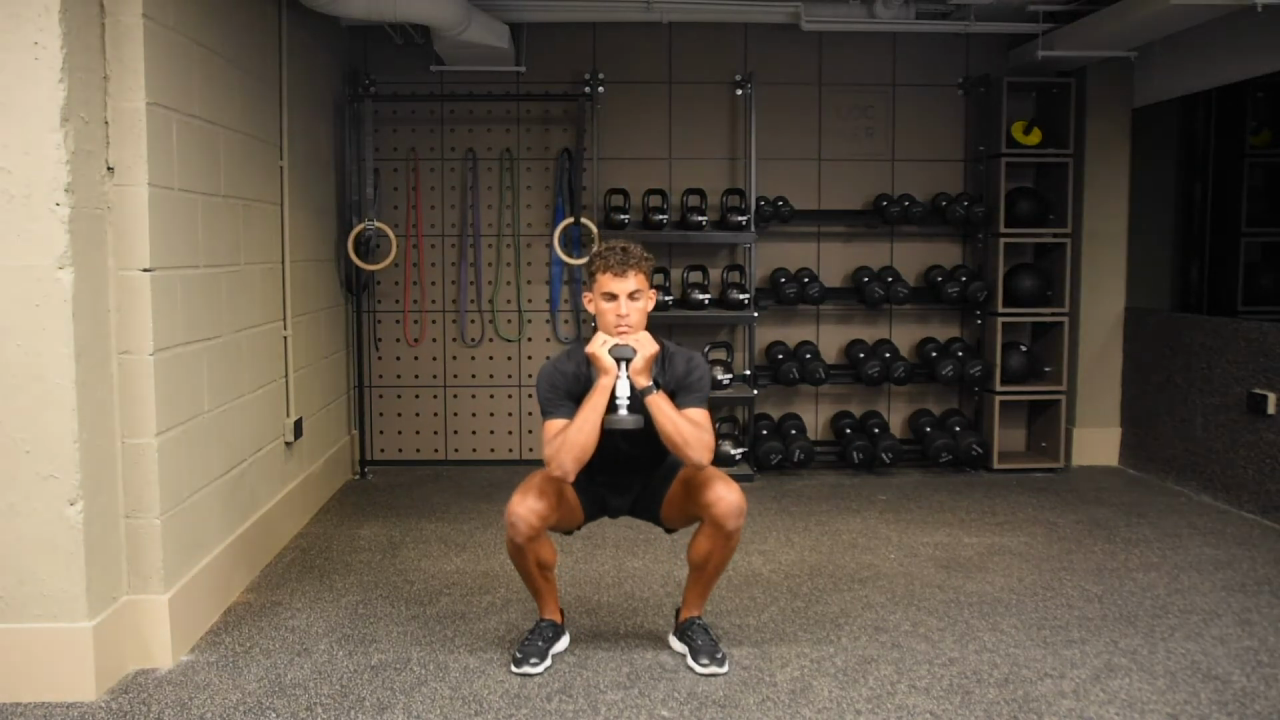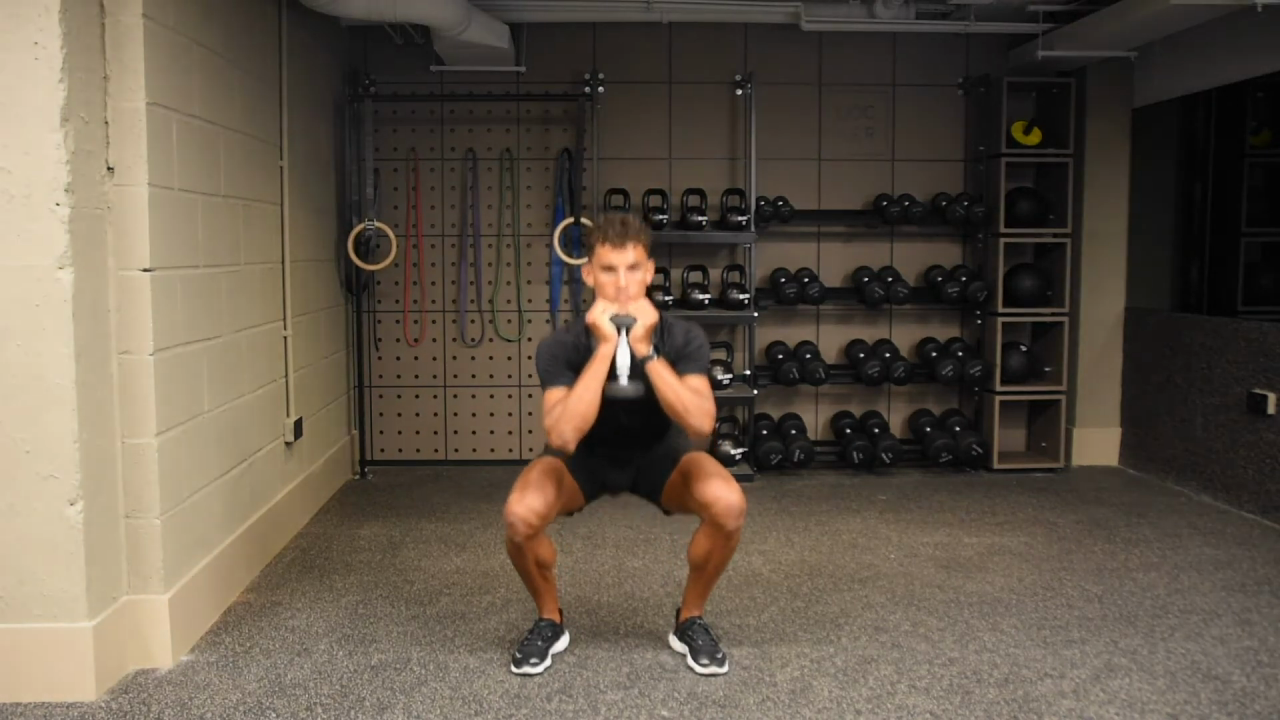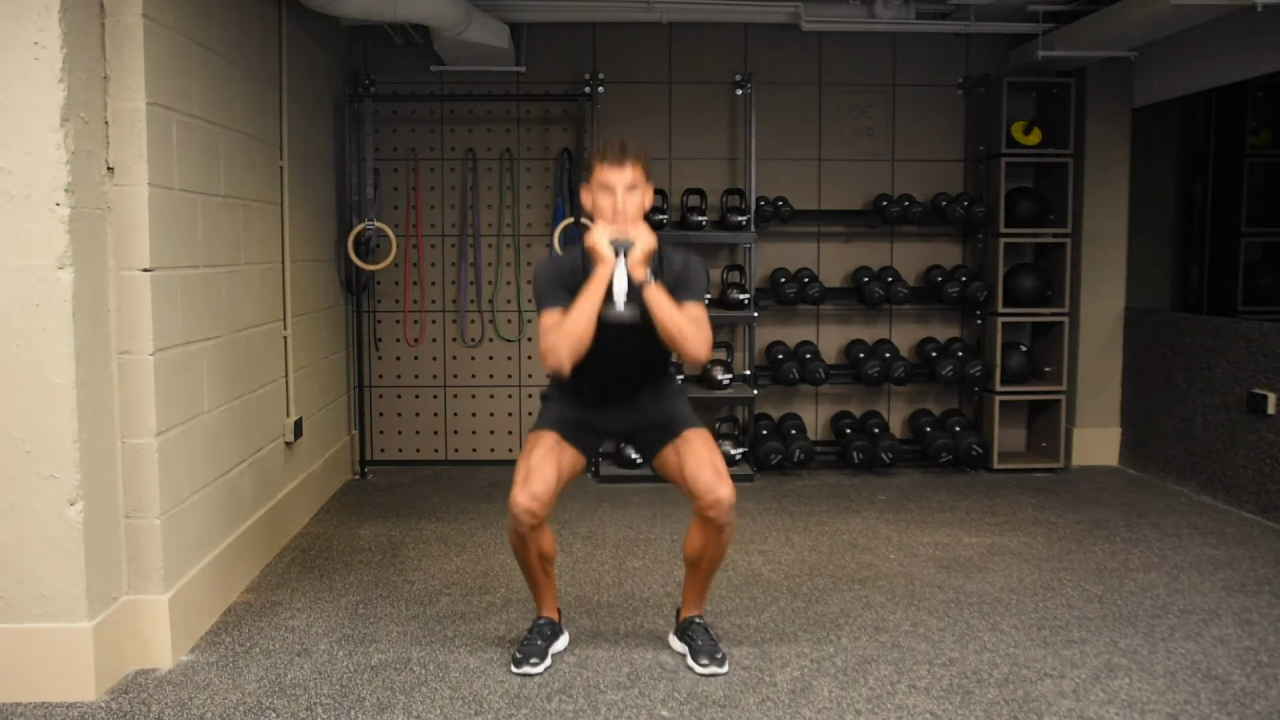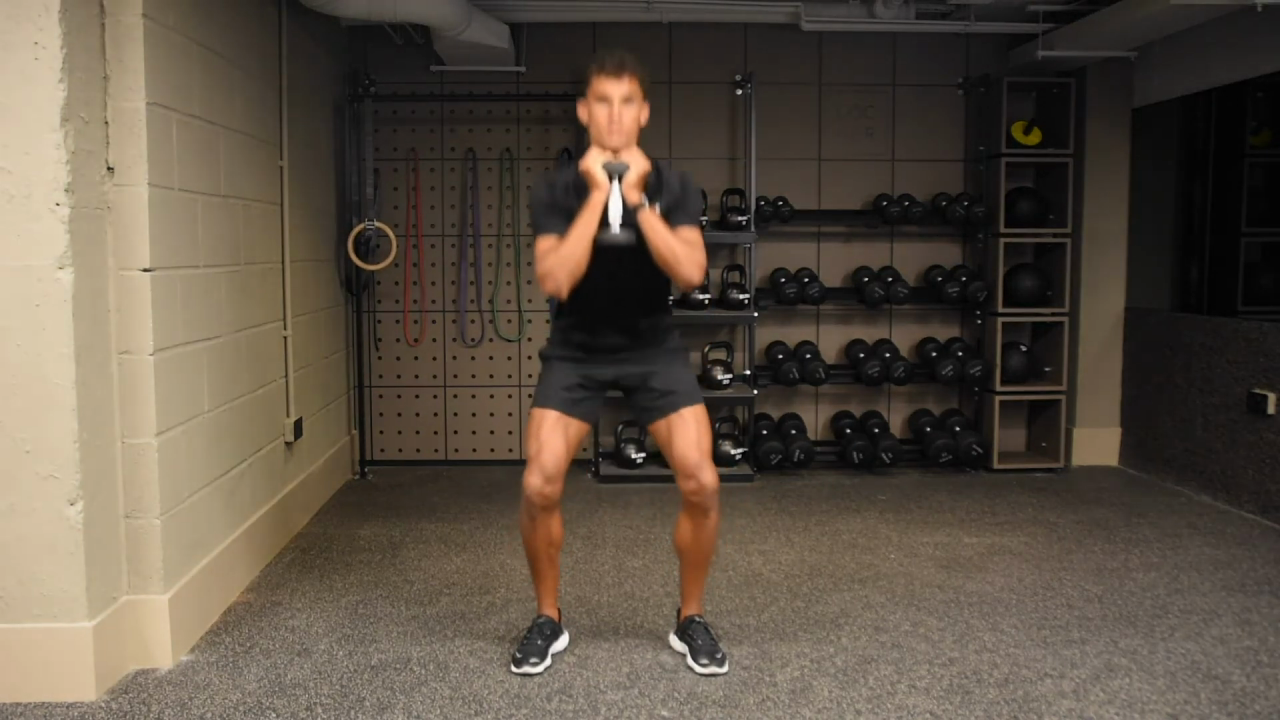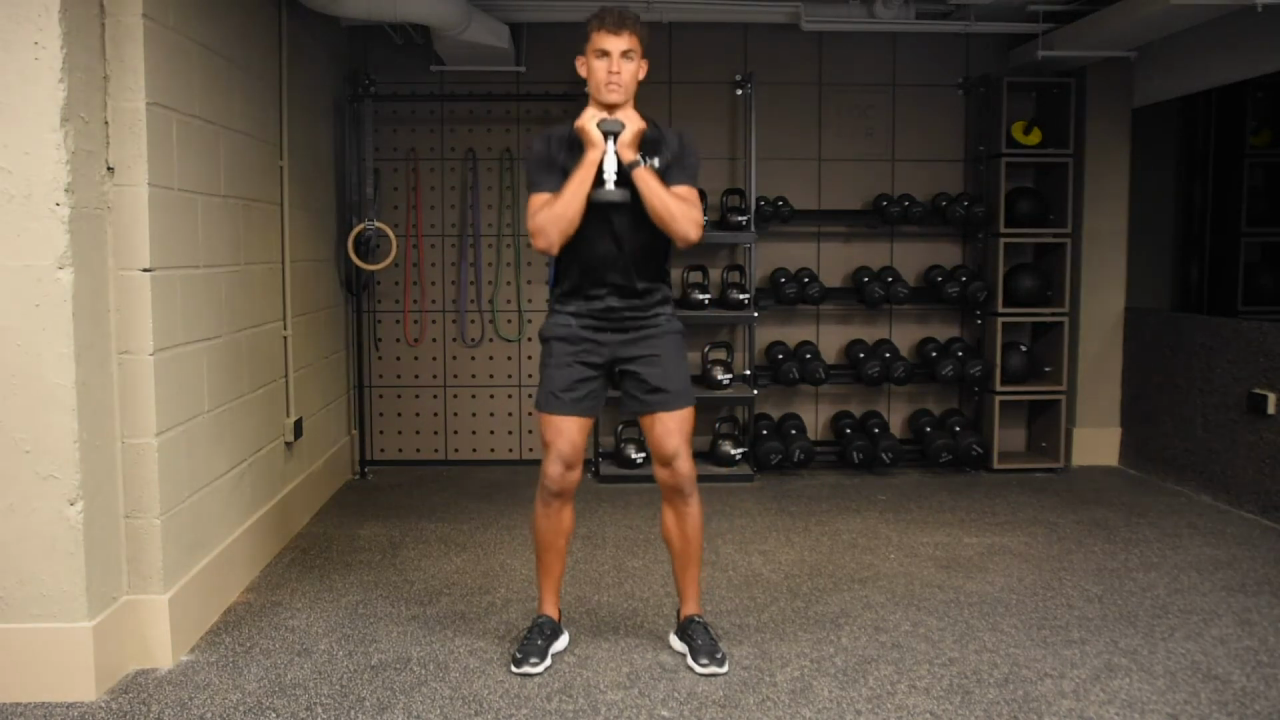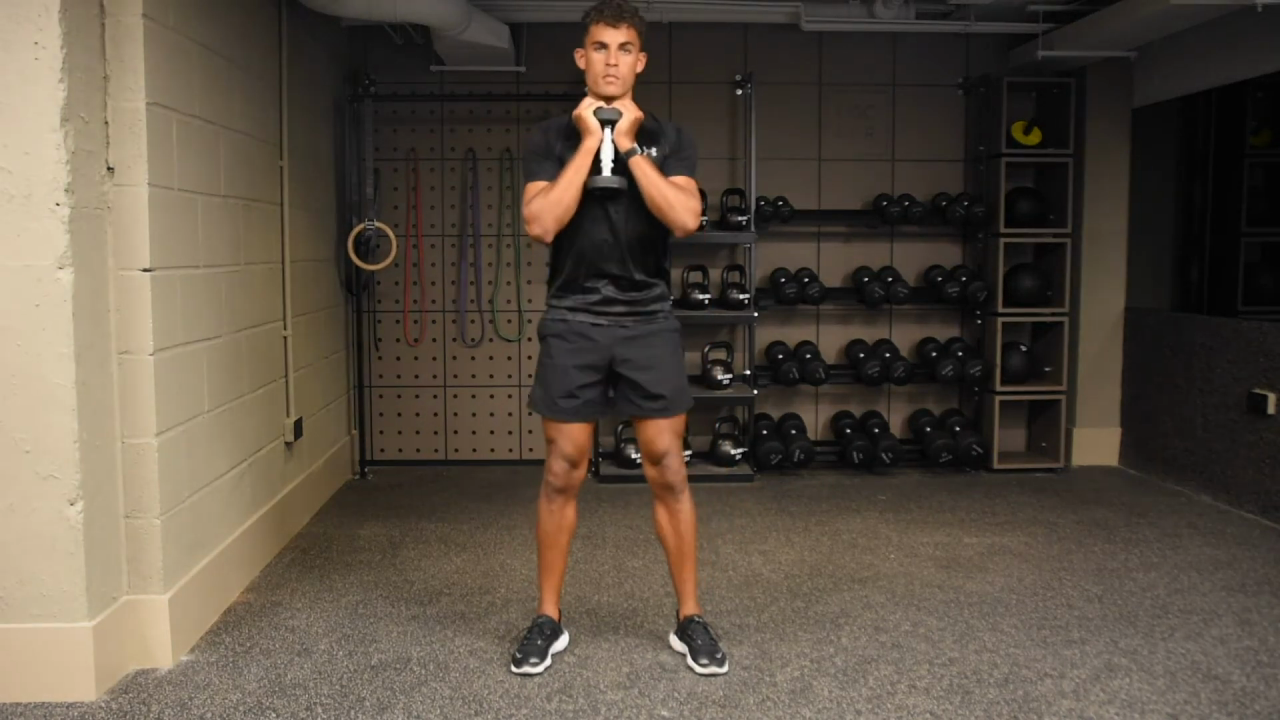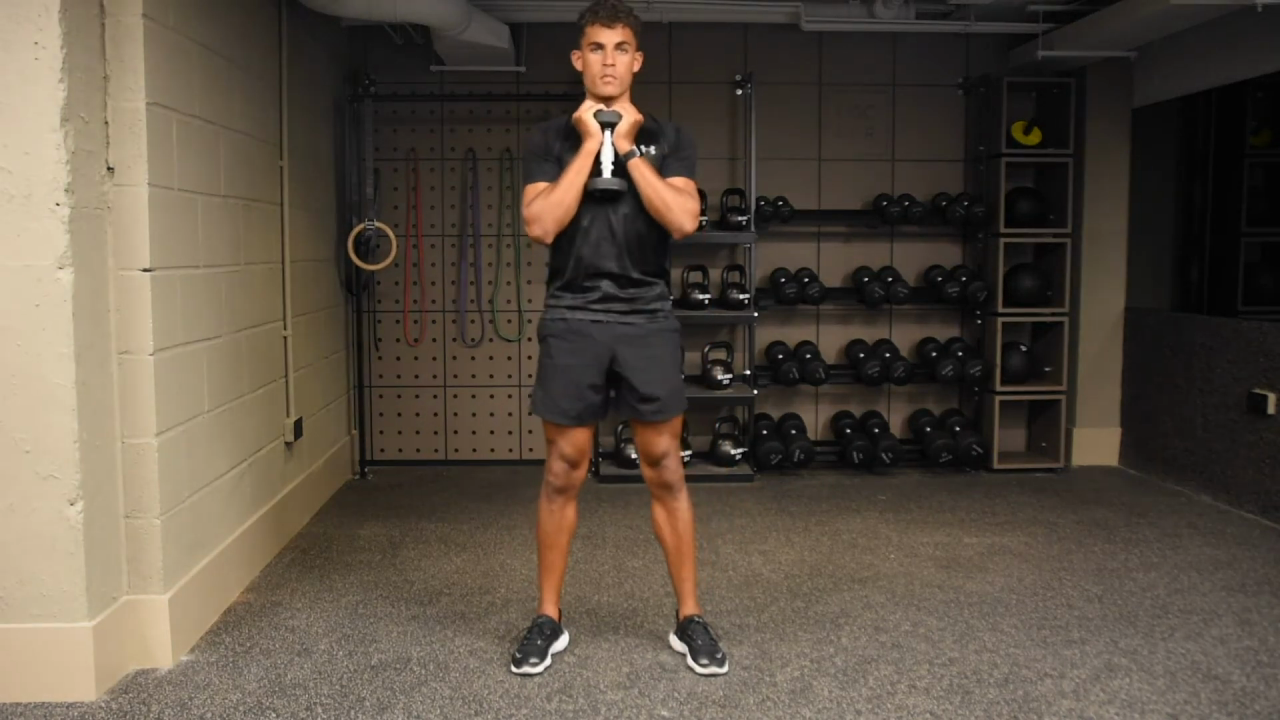
dt=0.2s
person 1, frame 1
left shoulder: (683, 366)
right shoulder: (562, 372)
left elbow: (699, 456)
right elbow: (562, 469)
left wrist: (644, 383)
right wrist: (605, 380)
left hip: (657, 474)
right hip: (587, 478)
left knee: (728, 504)
right knee: (522, 515)
left ankle: (690, 620)
right ankle: (550, 621)
person 1, frame 2
left shoulder: (681, 336)
right shoulder: (563, 344)
left elbow: (700, 425)
right elbow: (562, 437)
left wrist: (646, 349)
right wrist: (606, 348)
left hip: (656, 449)
right hip: (586, 452)
left knee: (728, 504)
right knee: (521, 515)
left ankle: (690, 620)
right ankle: (549, 621)
person 1, frame 3
left shoulder: (679, 265)
right shoulder: (560, 270)
left elbow: (697, 350)
right elbow: (558, 359)
left wrist: (642, 275)
right wrist: (602, 270)
left hip: (654, 398)
right hip: (578, 402)
left knee: (717, 498)
right knee: (527, 505)
left ankle: (690, 620)
right ankle: (548, 620)
person 1, frame 4
left shoulder: (674, 187)
right shoulder: (556, 191)
left elbow: (691, 274)
right elbow: (554, 281)
left wrist: (637, 199)
right wrist: (597, 195)
left hip: (654, 350)
right hip: (576, 352)
left knee: (700, 483)
right knee: (540, 486)
left ankle: (690, 620)
right ankle: (548, 620)
person 1, frame 5
left shoulder: (671, 145)
right shoulder: (553, 146)
left elbow: (688, 230)
right elbow: (545, 237)
left wrist: (631, 158)
right wrist: (592, 153)
left hip: (651, 325)
right hip: (574, 326)
left knee: (677, 472)
right knee: (559, 474)
left ankle: (690, 619)
right ankle: (548, 619)
person 1, frame 6
left shoulder: (668, 137)
right shoulder: (551, 137)
left elbow: (686, 218)
right elbow: (539, 224)
left wrist: (628, 147)
right wrist: (589, 143)
left hip: (648, 321)
right hip: (572, 322)
left knee: (667, 471)
right knee: (563, 472)
left ankle: (690, 619)
right ankle: (548, 619)
person 1, frame 7
left shoulder: (667, 138)
right shoulder: (550, 138)
left elbow: (684, 220)
right elbow: (540, 224)
left wrist: (628, 149)
right wrist: (589, 145)
left hip: (647, 320)
right hip: (572, 321)
left knee: (664, 472)
right knee: (564, 472)
left ankle: (689, 619)
right ankle: (548, 619)
